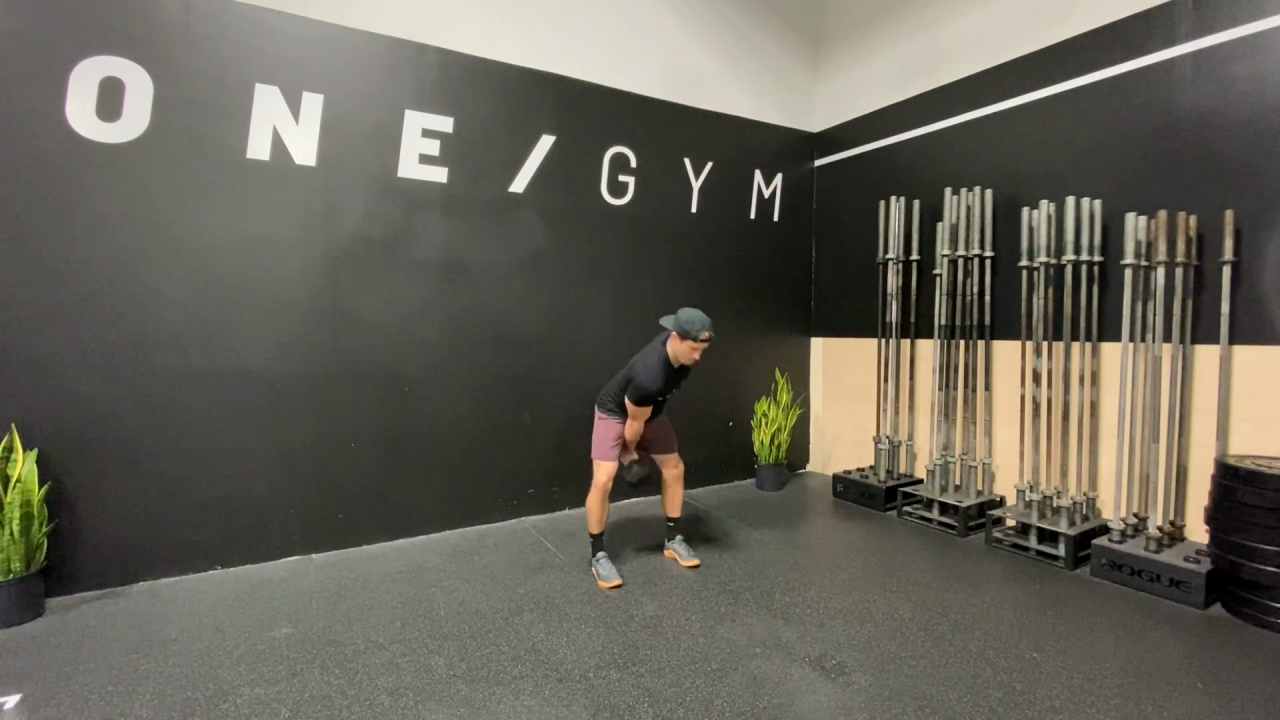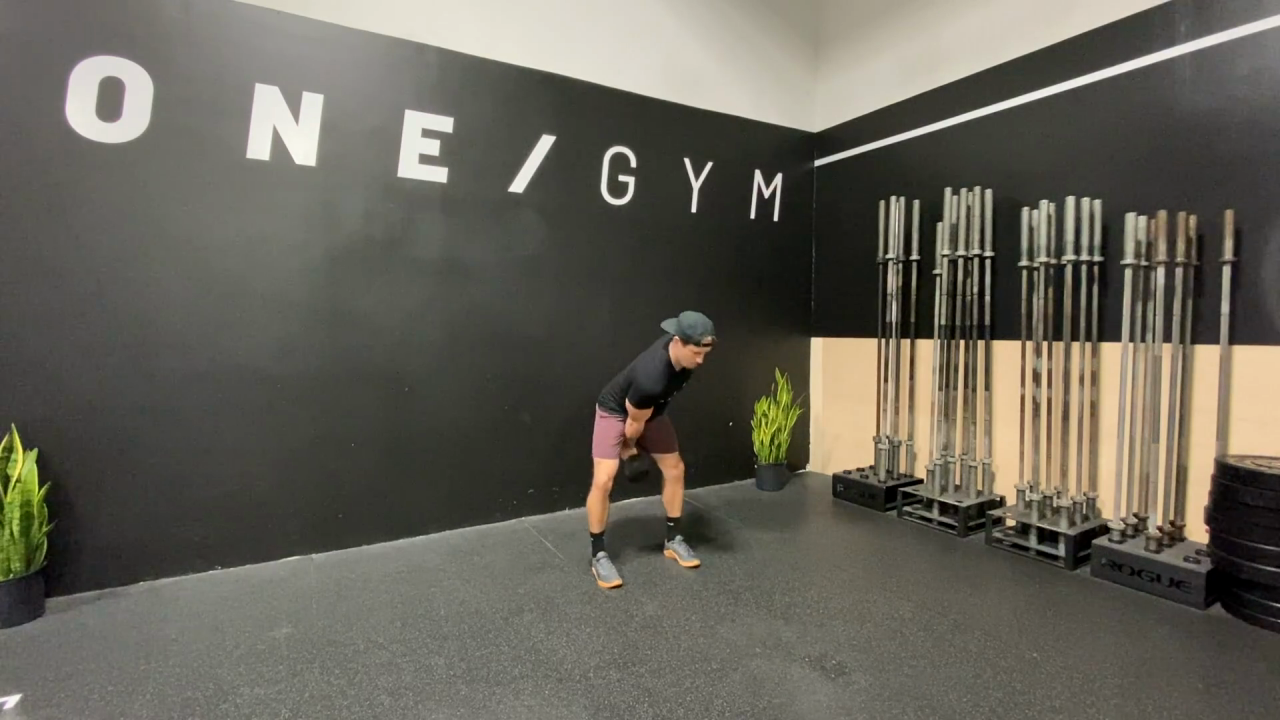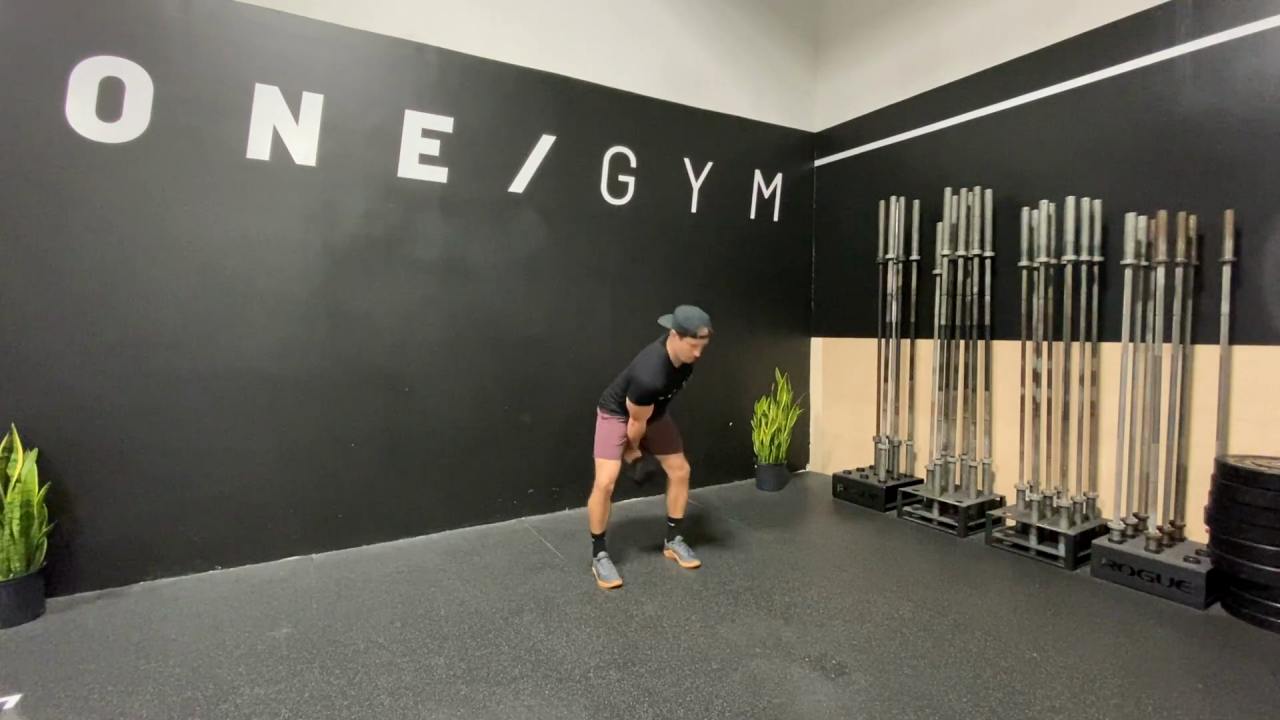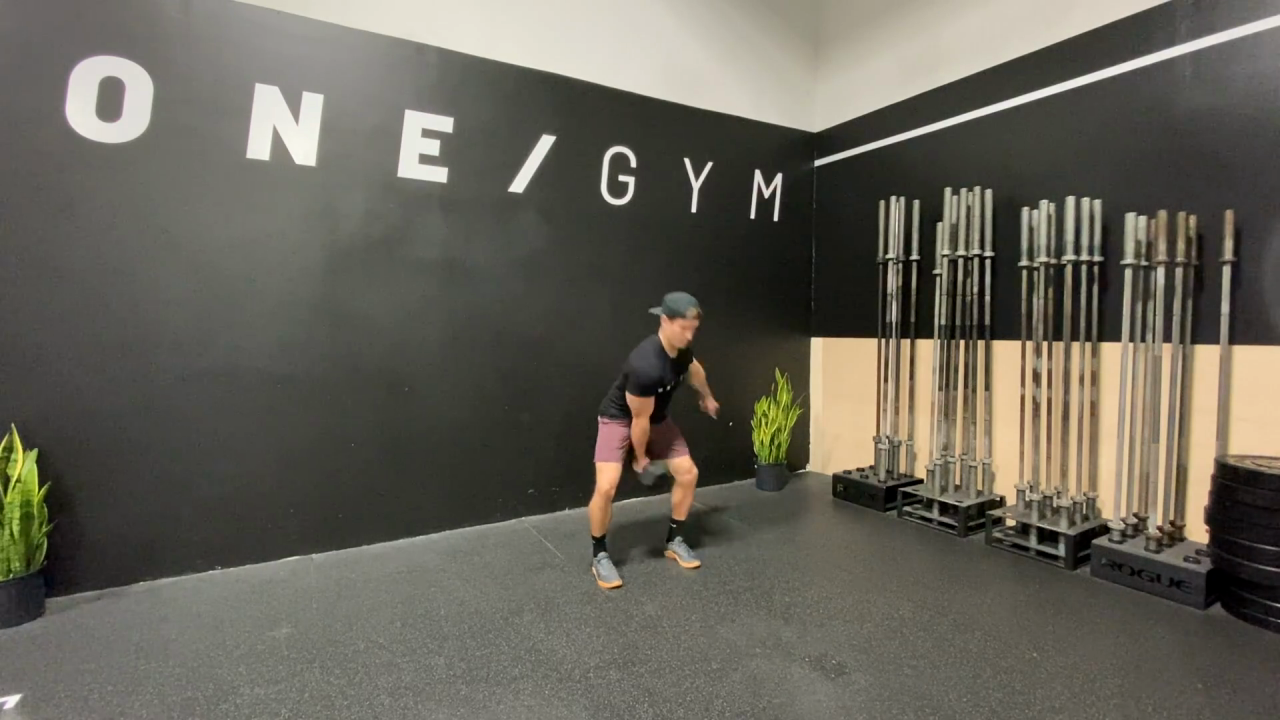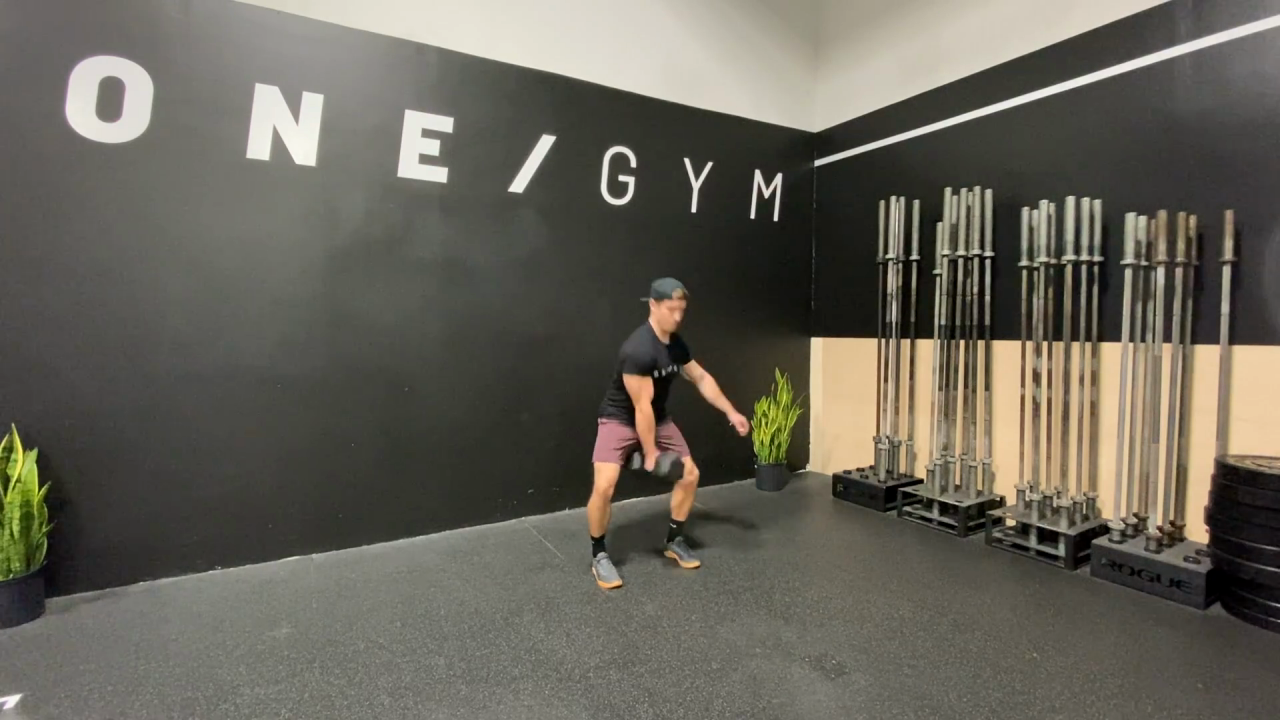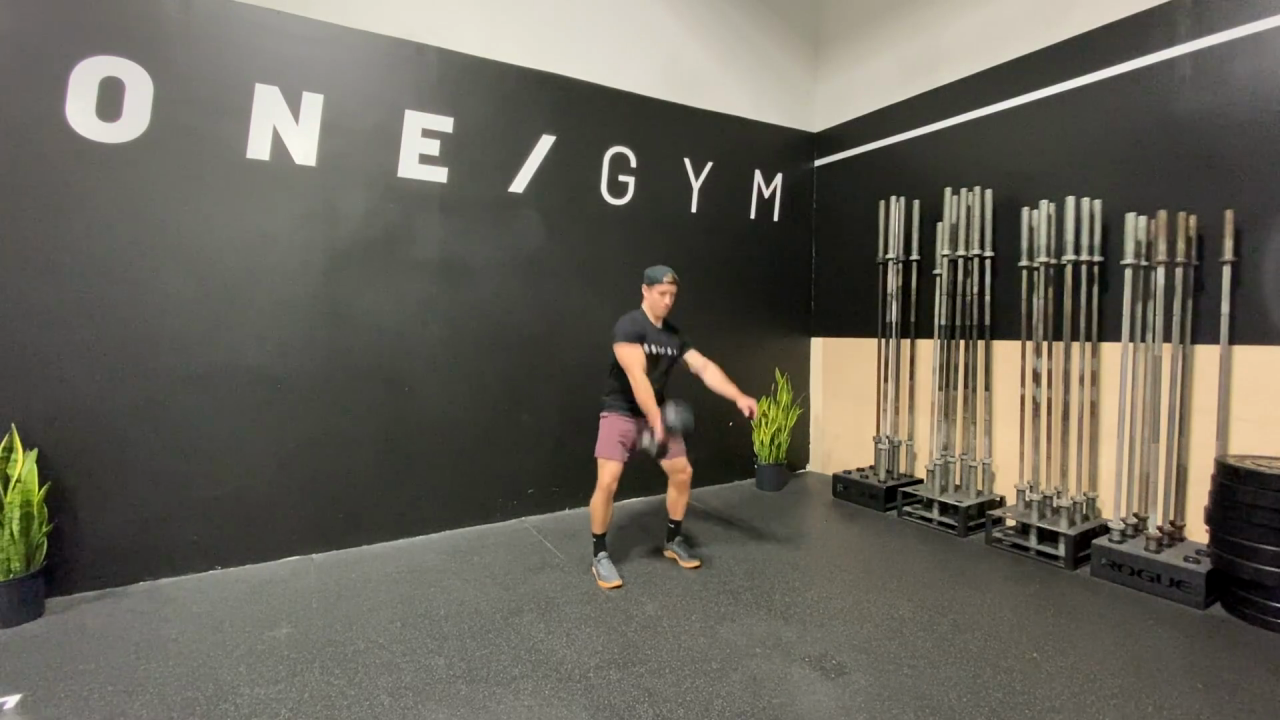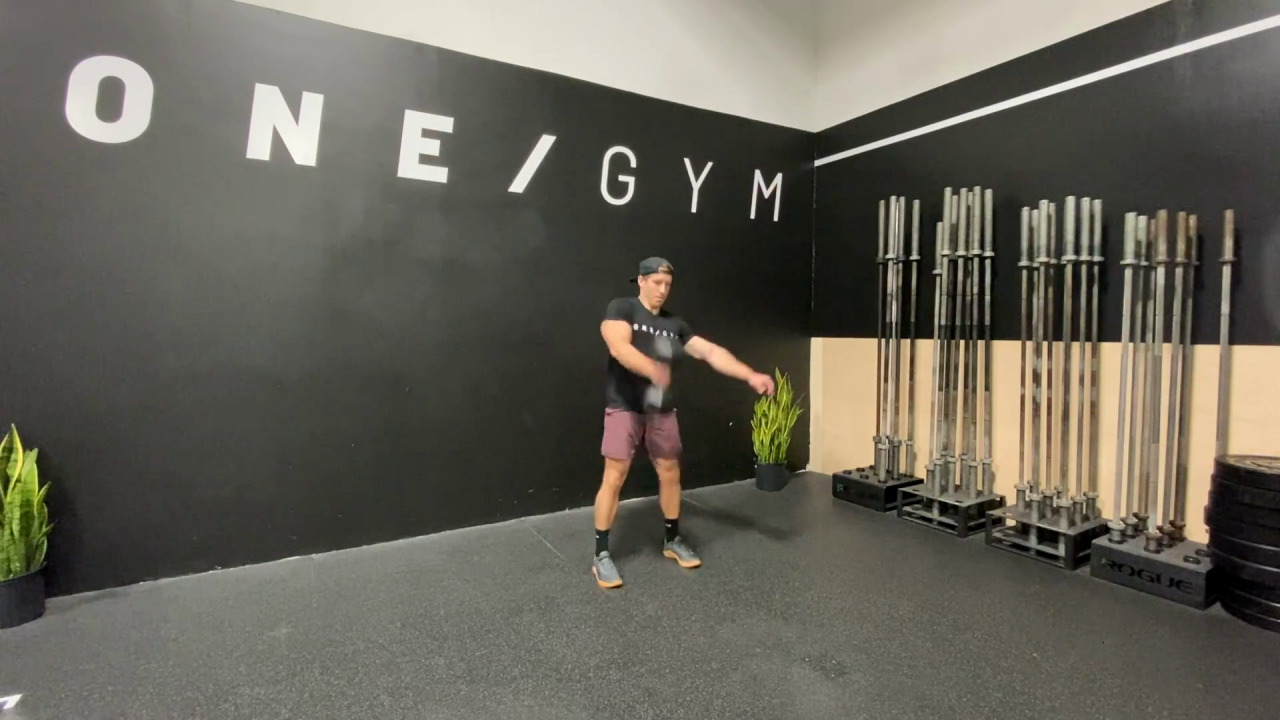
dt=0.1s
person 1, frame 1
left shoulder: (682, 350)
right shoulder: (649, 375)
right elbow: (634, 423)
right wrist: (628, 451)
left hip: (651, 412)
right hip: (614, 413)
left knee: (675, 470)
right knee: (603, 482)
left ankle: (673, 540)
right ankle: (598, 555)
person 1, frame 2
left shoulder: (683, 351)
right shoulder: (650, 378)
right elbow: (635, 422)
right wrist: (629, 446)
left hip: (652, 412)
right hip: (615, 412)
left knee: (675, 470)
right knee: (603, 481)
left ankle: (673, 540)
right ankle: (598, 555)
person 1, frame 3
left shoulder: (683, 349)
right shoulder: (650, 375)
right elbow: (637, 422)
right wrist: (632, 450)
left hip: (655, 414)
right hip: (618, 415)
left knee: (680, 471)
right knee: (605, 482)
left ankle: (673, 540)
right ankle: (599, 555)
person 1, frame 4
left shoulder: (681, 347)
right shoulder: (645, 365)
left elbow: (694, 370)
right elbow: (639, 419)
left wrist: (707, 398)
right wrist: (641, 457)
left hip: (658, 419)
right hip: (619, 420)
left knee: (688, 474)
right knee: (606, 486)
left ankle: (675, 540)
right ankle: (600, 554)
person 1, frame 5
left shoulder: (677, 344)
right shoulder: (638, 349)
left elbow: (701, 379)
right elbow: (642, 407)
left wrist: (730, 412)
right wrist: (650, 453)
left hip: (657, 419)
right hip: (619, 421)
left knee: (690, 476)
right knee: (604, 486)
left ankle: (674, 541)
right ankle: (600, 555)
person 1, frame 6
left shoulder: (673, 333)
right shoulder: (629, 326)
left elbow: (704, 368)
right elbow: (637, 379)
left wrist: (739, 398)
right wrist: (658, 422)
left hip: (655, 413)
right hip: (619, 414)
left knee: (682, 474)
right knee: (608, 482)
left ankle: (674, 541)
right ankle: (600, 554)
person 1, frame 7
left shoulder: (674, 324)
right shoulder: (621, 309)
left elbow: (710, 353)
right elbow: (619, 348)
left wrist: (750, 376)
right wrist: (652, 369)
left hip: (661, 408)
right hip: (624, 408)
left knee: (670, 475)
right knee: (614, 478)
left ankle: (672, 541)
right ankle: (601, 554)
